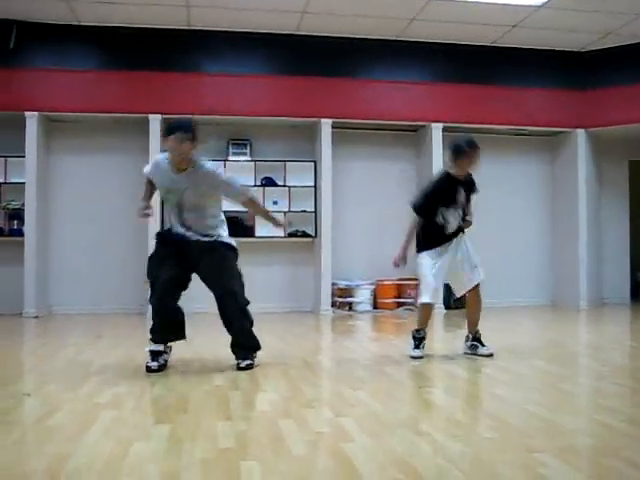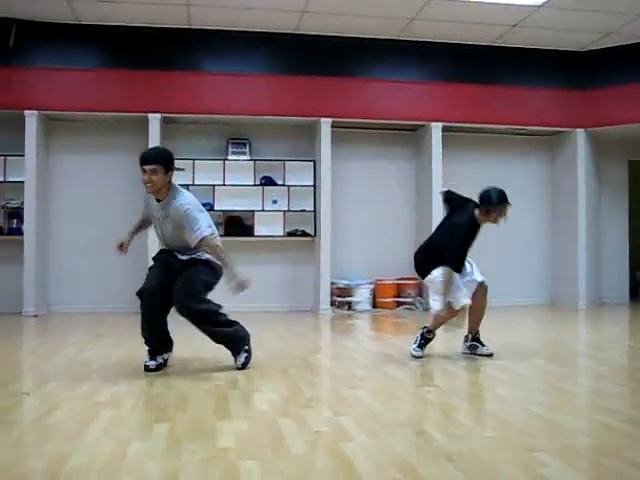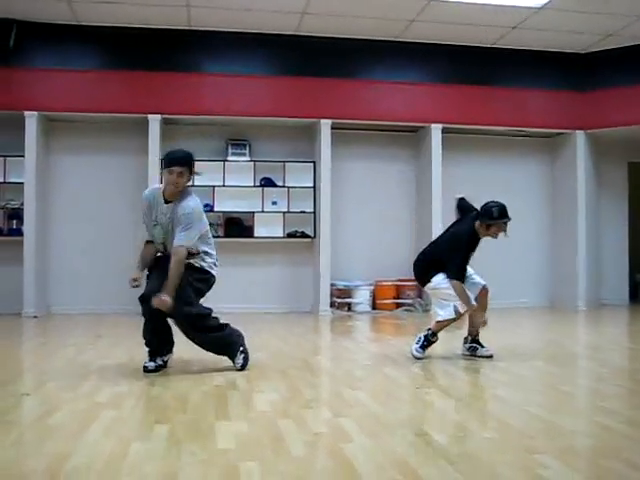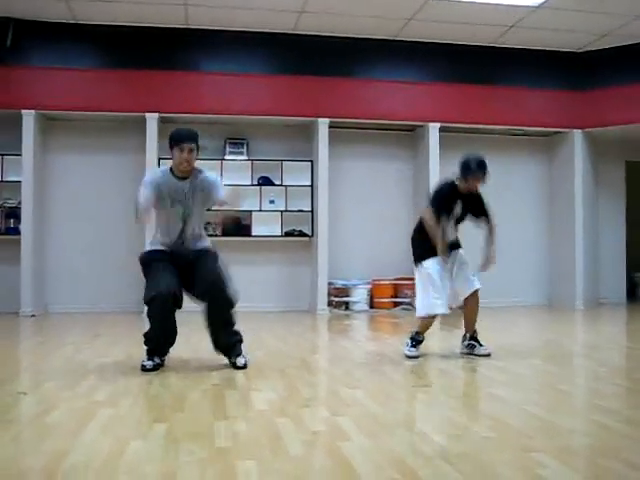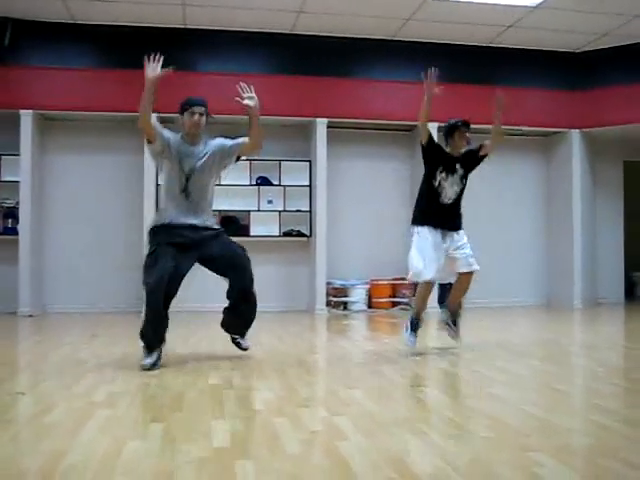
dt=0.2s
person 1, frame 1
left shoulder: (209, 173)
right shoulder: (160, 164)
left elbow: (244, 197)
right elbow: (151, 178)
left wrist: (272, 219)
right wrist: (146, 201)
left hip: (212, 241)
right hip: (175, 239)
left knee: (230, 294)
right knee: (162, 287)
left ankle: (246, 351)
right ankle: (160, 346)
person 1, frame 2
left shoulder: (183, 204)
right shoulder: (150, 191)
left elbow: (208, 240)
left wrist: (231, 273)
right wrist: (130, 236)
left hip: (202, 260)
right hip: (173, 255)
left knee: (188, 303)
right knee: (150, 293)
left ankle: (239, 340)
right ankle: (159, 350)
person 1, frame 3
left shoulder: (190, 208)
right shoulder: (150, 197)
left elbow: (180, 252)
right elbow: (150, 241)
left wrist: (168, 292)
right wrist: (139, 271)
left hip: (196, 264)
right hip: (164, 260)
left knee: (180, 307)
right knee: (151, 300)
left ankle: (233, 343)
right ankle: (159, 352)
person 1, frame 4
left shoulder: (206, 180)
right shoulder: (155, 179)
left elbow: (224, 202)
right elbow: (143, 208)
left wrist: (225, 209)
right wrist: (144, 210)
left hip: (197, 249)
right hip: (162, 251)
left knee: (218, 293)
right knee: (161, 296)
left ankle: (230, 346)
right ankle: (156, 352)
person 1, frame 5
left shoulder: (217, 148)
right shoulder: (167, 144)
left elbow: (254, 145)
right elbow: (144, 122)
left wrist: (253, 112)
right wrist: (150, 84)
left hip: (205, 229)
right hip: (169, 228)
left knee: (241, 268)
right knee: (157, 282)
left ankle: (235, 326)
right ankle: (153, 345)
person 2, frame 1
left shoulder: (467, 178)
right shoulder: (439, 184)
right elbow: (418, 215)
left wrist: (468, 216)
right wrist: (404, 250)
left hip: (455, 240)
right hip: (431, 244)
left knee: (473, 286)
right knee: (429, 296)
left ankle: (473, 340)
right ankle: (418, 338)
person 2, frame 2
left shoulder: (468, 205)
right shoulder: (463, 229)
left elbow: (446, 194)
right elbow: (451, 270)
right wrist: (445, 303)
left hip: (448, 258)
right hip: (429, 262)
left knee: (480, 287)
right knee: (458, 303)
left ankle: (472, 340)
right ankle: (424, 336)
person 2, frame 3
left shoulder: (473, 216)
right shoulder: (462, 239)
left elbow: (460, 201)
right elbow: (456, 282)
right wrist: (476, 312)
right hip: (429, 270)
left knee: (482, 290)
right knee: (460, 306)
left ankle: (471, 342)
right ankle: (426, 338)
person 2, frame 4
left shoulder: (474, 197)
right shoulder: (444, 191)
left elbow: (487, 222)
right elbow: (428, 216)
left wrist: (489, 249)
right wrist: (439, 243)
left hip: (451, 249)
right hip: (427, 251)
left knee: (471, 291)
right knee: (435, 306)
left ankle: (470, 340)
right ankle: (415, 340)
person 2, frame 5
left shoulder: (468, 158)
right shoulder: (435, 155)
left elbow: (492, 142)
right elbow: (421, 129)
left wrist: (498, 113)
right wrist: (428, 98)
left hip: (453, 226)
right hip: (427, 225)
left knee: (467, 270)
right knee: (428, 275)
left ankle: (451, 311)
right ankle: (414, 321)
